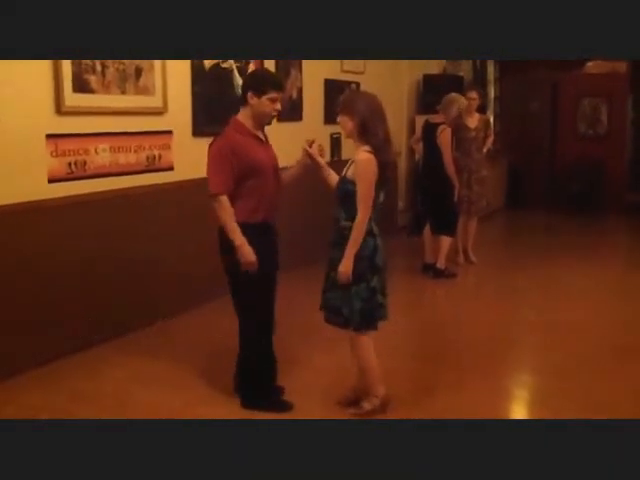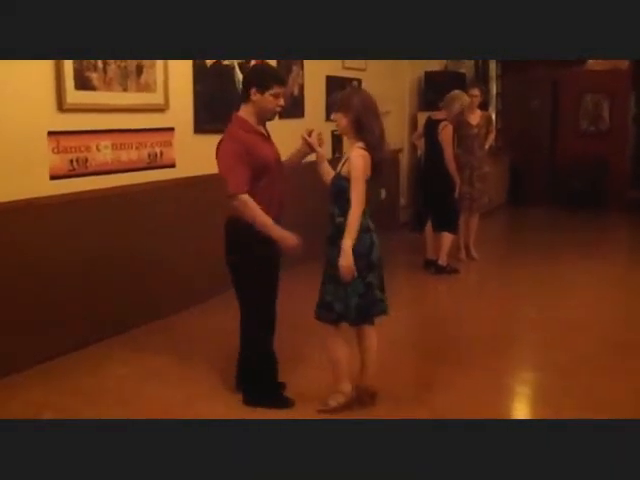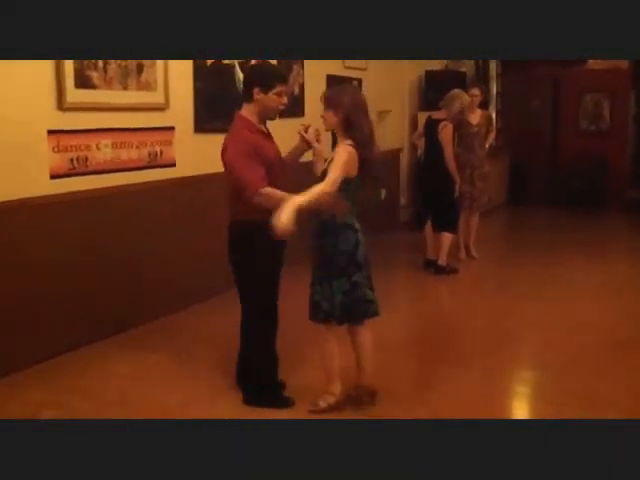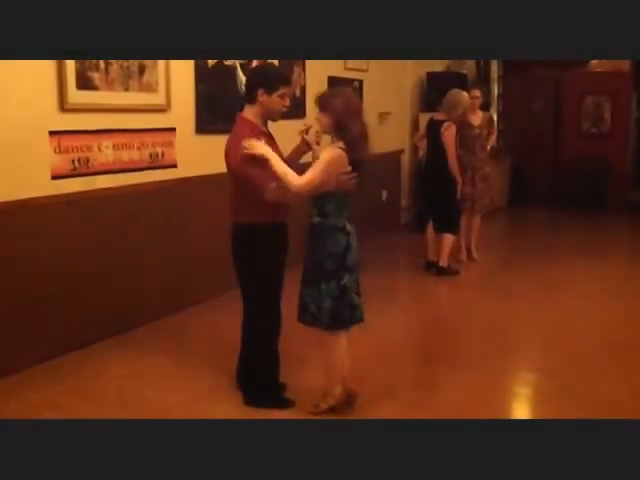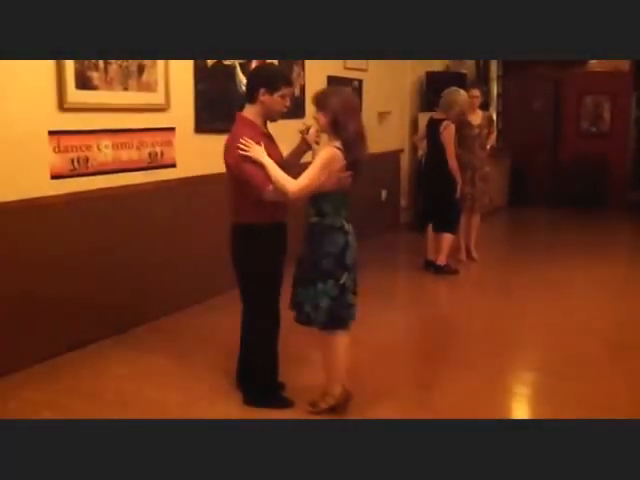
dt=0.3s
person 1, frame 1
left shoulder: (261, 138)
right shoulder: (228, 142)
right elbow: (220, 197)
left wrist: (303, 163)
right wrist: (240, 244)
left hip: (265, 232)
right hip: (245, 236)
left knee: (261, 313)
right knee: (256, 316)
left ankle: (249, 379)
right ankle: (256, 391)
person 1, frame 2
left shoulder: (261, 132)
right shoulder: (235, 139)
right elbow: (239, 198)
left wrist: (302, 153)
right wrist: (279, 233)
left hip: (266, 234)
right hip: (248, 236)
left knee: (261, 309)
right knee: (258, 312)
left ankle: (252, 376)
right ankle: (259, 388)
person 1, frame 3
left shoulder: (261, 131)
right shoulder: (240, 139)
right elbow: (260, 193)
left wrist: (300, 149)
left hip: (266, 232)
right hip: (252, 235)
left knee: (260, 308)
right knee: (261, 311)
left ankle: (251, 375)
right ankle: (259, 388)
person 1, frame 4
left shoulder: (260, 132)
right shoulder: (243, 140)
right elbow: (272, 190)
left wrist: (301, 149)
right wrist: (327, 185)
left hip: (268, 232)
right hip: (255, 236)
left knee: (261, 309)
right knee: (263, 311)
left ankle: (252, 377)
right ankle: (260, 389)
person 1, frame 5
left shoulder: (260, 132)
right shoulder: (243, 138)
right elbow: (268, 190)
left wrist: (301, 149)
left hip: (268, 231)
right hip: (254, 235)
left knee: (260, 309)
right knee: (262, 311)
left ankle: (251, 376)
right ankle: (258, 388)
person 2, frame 1
left shoulder: (366, 159)
right shoulder: (362, 156)
left elbow: (363, 214)
right elbow: (344, 191)
left wrist: (348, 258)
right wrist: (320, 163)
left hip: (359, 248)
right hip: (353, 244)
left knee: (358, 326)
right knee: (358, 326)
left ankle: (377, 392)
right ankle: (363, 387)
person 2, frame 2
left shoulder: (359, 154)
right shoulder: (354, 152)
left elbow: (357, 205)
right elbow: (335, 185)
left wrist: (345, 249)
right wrist: (319, 154)
left hip: (354, 243)
right hip: (357, 242)
left knee: (333, 320)
right knee: (362, 319)
left ankle: (344, 388)
right ankle: (366, 385)
person 2, frame 3
left shoulder: (347, 151)
right shoulder: (348, 149)
left elbow: (327, 186)
right elbow: (326, 179)
left wrist: (292, 205)
right wrist: (316, 149)
left hip: (338, 239)
right hip: (346, 238)
left knee: (330, 321)
right knee: (355, 318)
left ankle: (335, 390)
right ankle: (365, 385)
person 2, frame 4
left shoulder: (335, 153)
right shoulder: (344, 151)
left elbow: (299, 185)
left wrist: (269, 153)
left hip: (330, 240)
right hip: (338, 238)
left knee: (331, 322)
right knee: (337, 321)
left ankle: (336, 392)
right ankle: (344, 386)
person 2, frame 5
left shoulder: (331, 153)
right shoulder: (343, 150)
left elbow: (295, 189)
left wrist: (264, 158)
left hip: (328, 240)
right hip: (336, 237)
left knee: (330, 321)
right knee: (336, 320)
left ankle: (335, 391)
right ankle: (338, 386)
person 3, frame 1
left shoulder: (428, 122)
right shoulder: (444, 129)
left elbow: (414, 143)
right elbow: (447, 162)
right wrist: (456, 183)
left hip: (426, 177)
right hip: (440, 180)
left knee: (430, 219)
right knee: (449, 222)
left ankle: (428, 262)
right ankle: (440, 266)
person 3, frame 2
left shoulder: (430, 118)
right shoulder: (446, 126)
left elbow: (416, 138)
right elbow: (448, 158)
right wrist: (457, 179)
left hip: (427, 174)
right hip: (441, 177)
left knee: (431, 216)
right knee: (450, 218)
left ankle: (430, 258)
right ankle: (442, 262)
person 3, frame 3
left shoulder: (430, 118)
right shoulder: (446, 125)
left elbow: (416, 138)
right elbow: (448, 158)
right wrist: (457, 179)
left hip: (426, 173)
right hip: (441, 176)
left knee: (431, 215)
right knee: (450, 218)
left ankle: (430, 258)
right ankle: (442, 262)
person 3, frame 4
left shoulder: (432, 120)
right shoulder: (449, 127)
left elbow: (417, 139)
right elbow: (451, 159)
right wrist: (459, 181)
left hip: (429, 174)
right hip: (443, 178)
left knee: (432, 217)
right knee: (451, 219)
left ankle: (431, 260)
right ankle: (443, 264)
person 3, frame 5
left shoulder: (433, 119)
right shoulder: (448, 126)
left elbow: (419, 139)
right elbow: (451, 158)
right wrist: (458, 180)
left hip: (430, 174)
right hip: (443, 177)
left knee: (433, 216)
right knee: (450, 218)
left ankle: (430, 259)
right ankle: (441, 262)
person 4, frame 1
left shoulder: (484, 120)
right shoulder: (457, 121)
left elbow: (490, 137)
left wrist: (484, 150)
left hip: (478, 168)
right hip: (460, 167)
left knee: (474, 210)
right knee: (460, 209)
left ankle: (469, 249)
right ankle: (460, 250)
person 4, frame 2
left shoulder: (486, 117)
right shoulder: (459, 118)
left elbow: (492, 133)
left wrist: (486, 147)
left hip: (479, 164)
right hip: (462, 164)
left knee: (476, 206)
right knee: (462, 206)
left ankle: (471, 245)
right ankle: (461, 246)
person 4, frame 3
left shoulder: (486, 116)
right shoulder: (459, 117)
left elbow: (492, 133)
left wrist: (486, 145)
left hip: (479, 163)
right hip: (462, 163)
left knee: (476, 205)
right knee: (462, 205)
left ankle: (471, 244)
right ankle: (461, 245)
person 4, frame 4
left shoulder: (488, 118)
right shoulder: (460, 119)
left elbow: (493, 134)
left wrist: (488, 147)
left hip: (481, 165)
right hip: (464, 165)
left knee: (478, 207)
right knee: (464, 206)
left ankle: (472, 246)
right ankle: (462, 247)
person 4, frame 5
left shoulder: (487, 117)
right shoulder: (460, 118)
left elbow: (493, 134)
left wrist: (487, 147)
left hip: (481, 165)
right hip: (463, 165)
left knee: (477, 206)
right knee: (463, 206)
left ankle: (472, 245)
right ankle: (461, 247)
